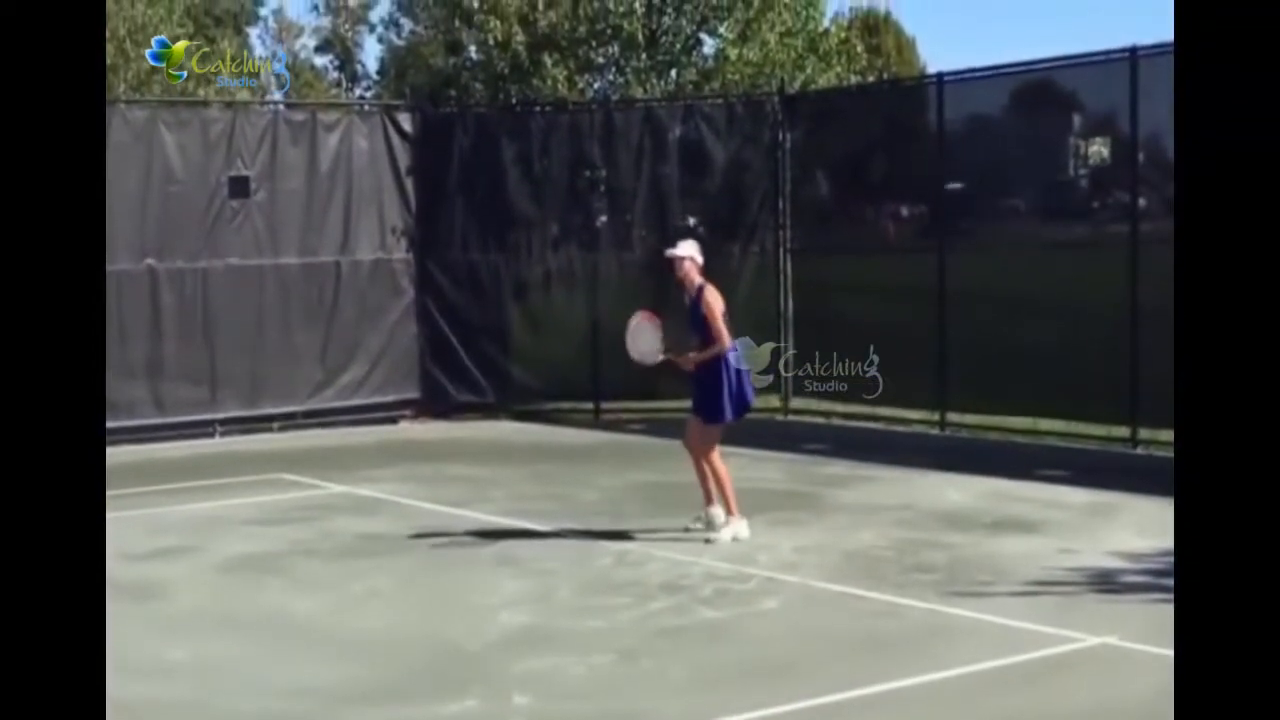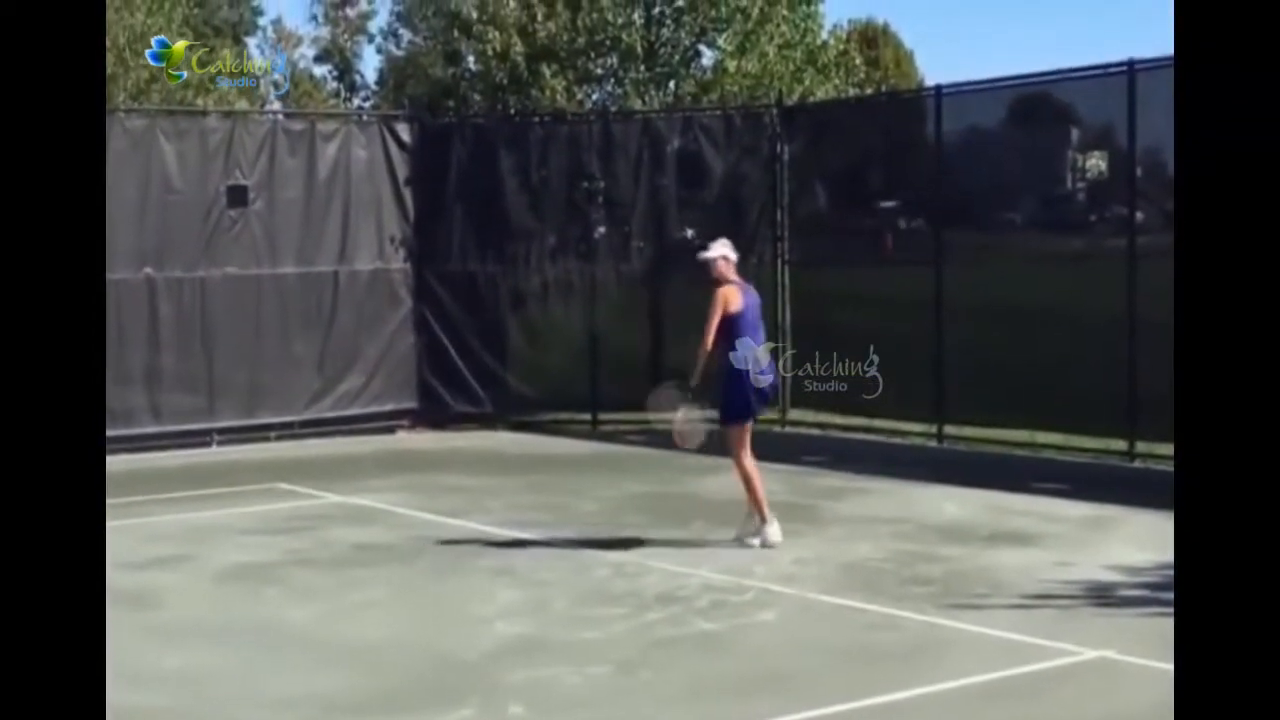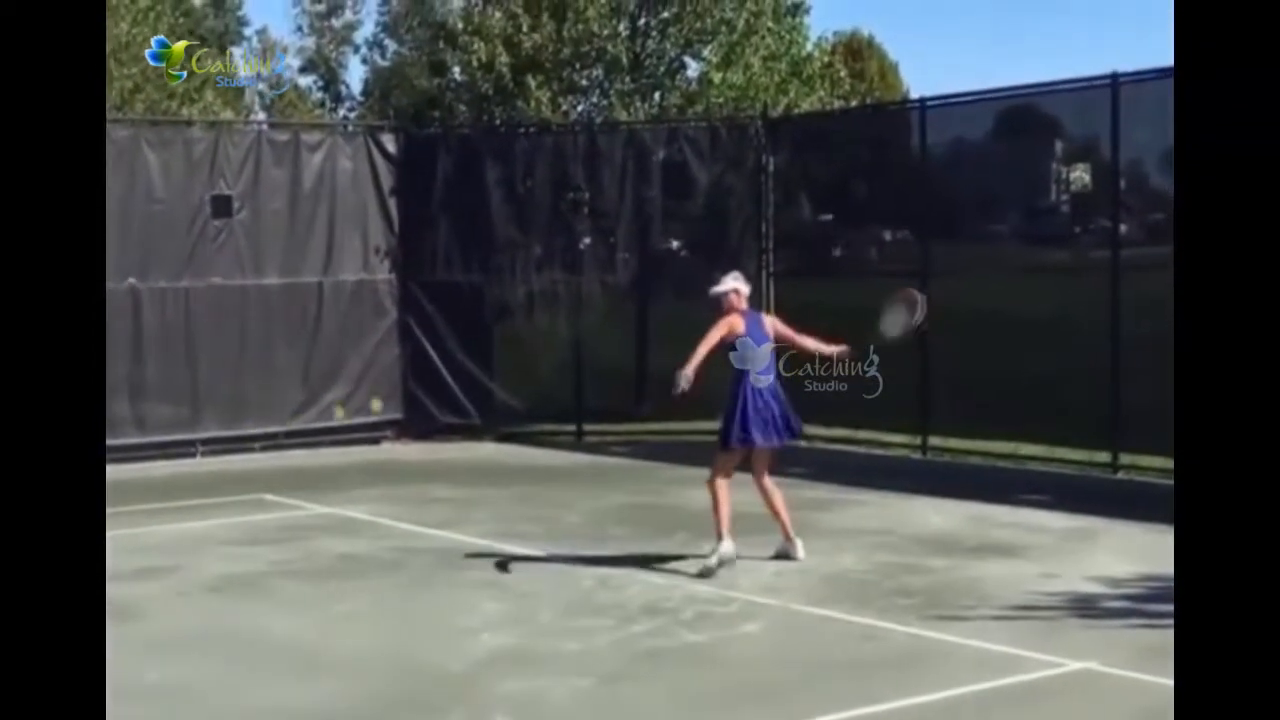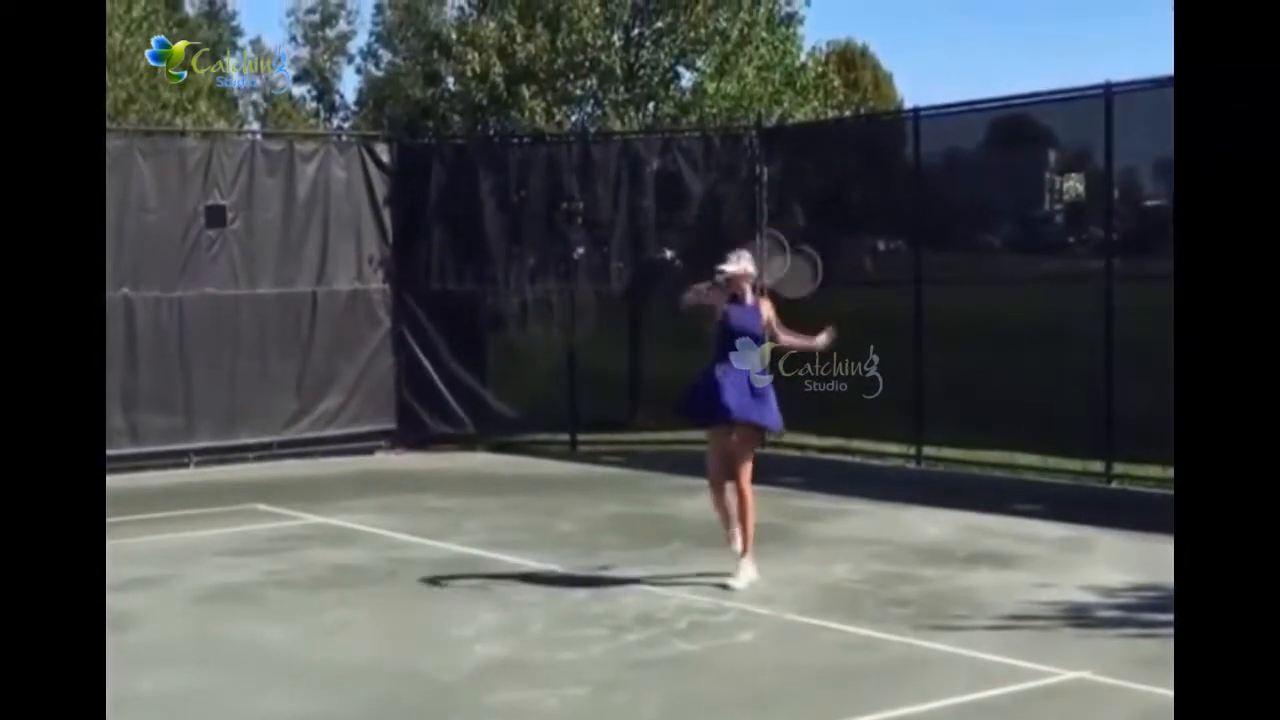
dt=0.5s
person 1, frame 1
left shoulder: (708, 295)
right shoulder: (689, 296)
left elbow: (724, 343)
left wrist: (694, 358)
right wrist: (692, 358)
left hip: (724, 373)
right hip: (710, 374)
left knee: (709, 450)
right knee: (691, 441)
left ankle: (736, 521)
right ankle: (713, 509)
person 1, frame 2
left shoulder: (723, 292)
right shoulder: (749, 290)
left elbow: (708, 343)
left wrist: (697, 373)
left hip: (741, 372)
right hip: (758, 369)
left knee: (741, 456)
right knee: (742, 452)
left ankle: (767, 526)
right ankle: (756, 519)
person 1, frame 3
left shoulder: (730, 321)
right shoulder: (766, 320)
left elbow: (707, 341)
right elbow: (800, 340)
left wrist: (689, 367)
right wrist: (833, 349)
left hip: (748, 400)
right hip: (771, 401)
left knee: (718, 479)
right knee: (762, 477)
left ankle: (723, 542)
right ankle: (792, 541)
person 1, frame 4
left shoulder: (764, 306)
right shoulder: (721, 298)
left elbow: (778, 338)
right elbow: (688, 300)
left wrist: (814, 342)
right wrist: (711, 286)
left hip: (753, 389)
right hip: (721, 387)
left knee: (742, 478)
right knee: (716, 476)
left ankle: (747, 560)
right ankle: (731, 531)
